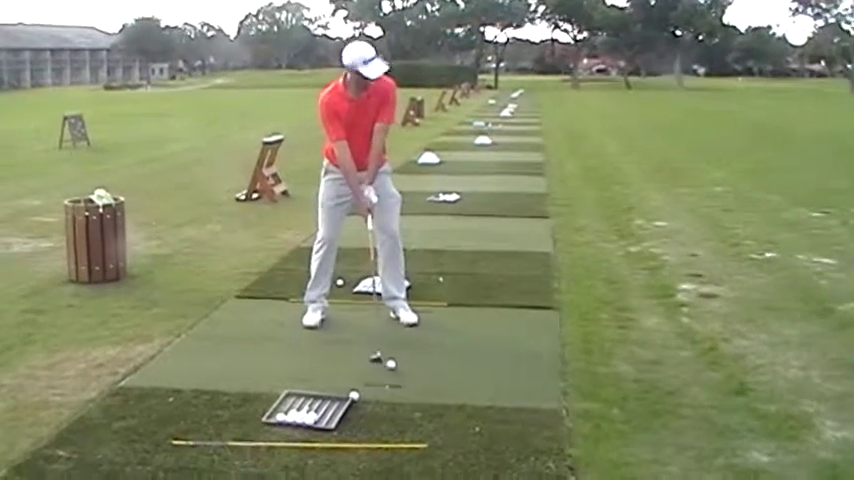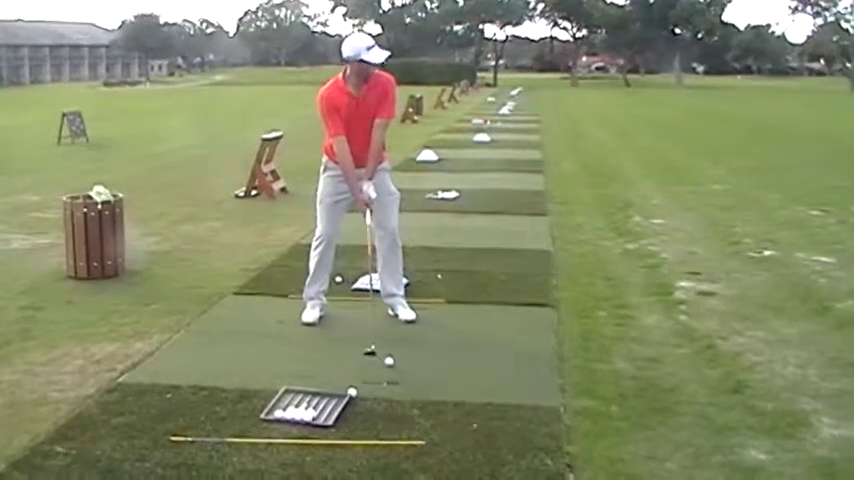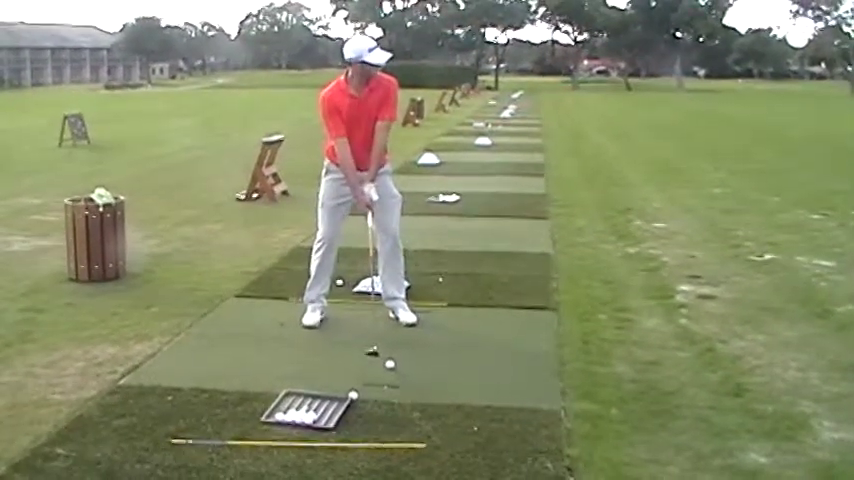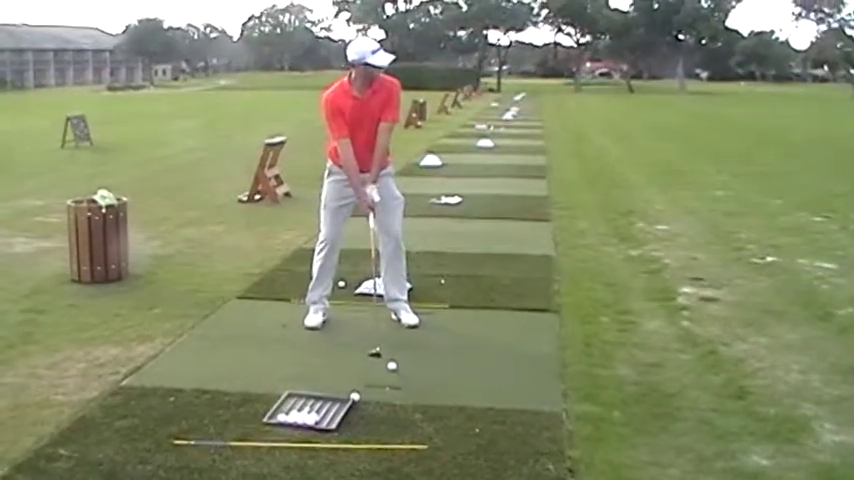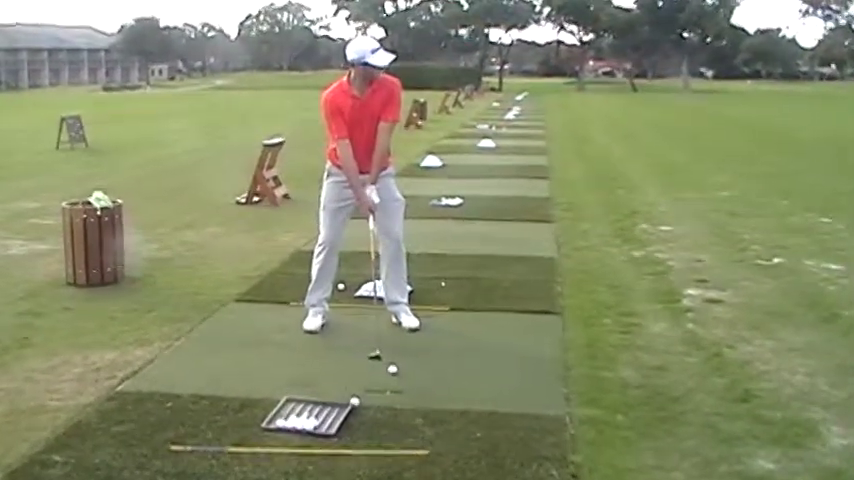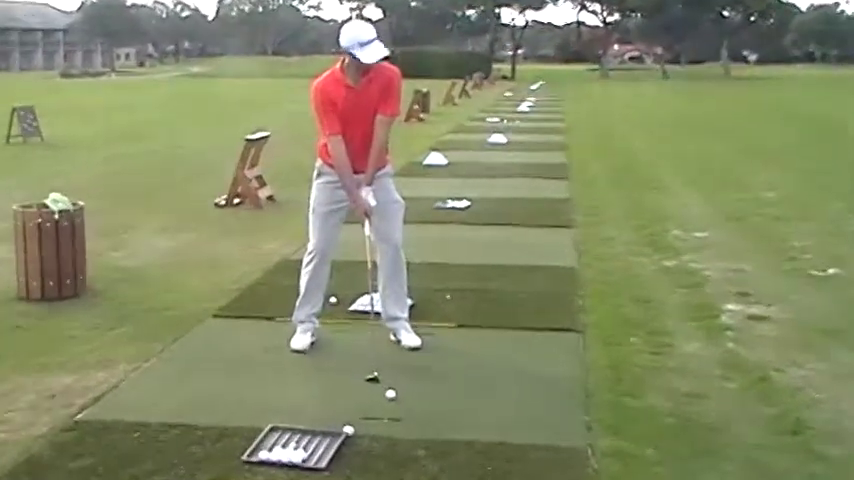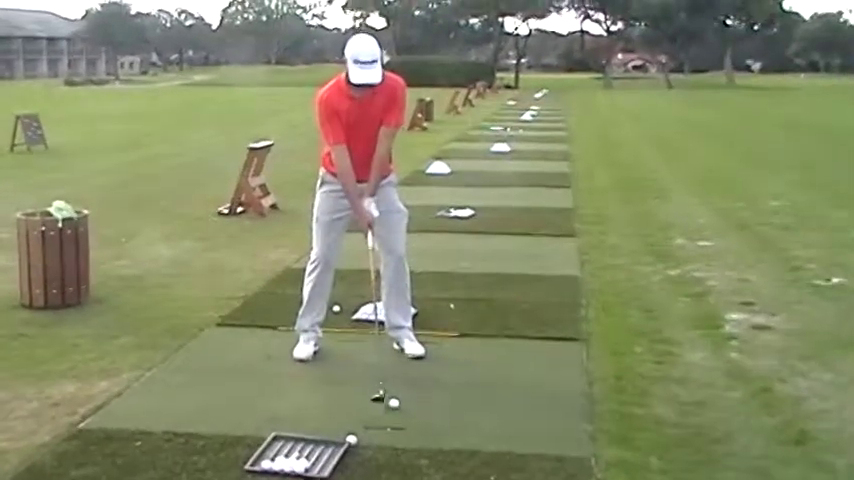
dt=0.3s
person 1, frame 1
left shoulder: (386, 88)
right shoulder: (329, 99)
left elbow: (379, 137)
right elbow: (341, 149)
left wrist: (369, 183)
right wrist: (358, 194)
left hip: (376, 171)
right hip: (338, 172)
left knee: (390, 235)
right knee: (327, 237)
left ankle: (397, 301)
right ankle: (315, 303)
person 1, frame 2
left shoulder: (385, 84)
right shoulder: (328, 95)
left elbow: (378, 133)
right elbow: (340, 144)
left wrist: (368, 178)
right wrist: (356, 190)
left hip: (375, 167)
right hip: (337, 169)
left knee: (389, 232)
right knee: (325, 234)
left ankle: (395, 299)
right ankle: (314, 300)
person 1, frame 3
left shoulder: (388, 86)
right shoulder: (330, 97)
left elbow: (381, 136)
right elbow: (341, 146)
left wrist: (370, 181)
right wrist: (357, 191)
left hip: (377, 171)
right hip: (339, 172)
left knee: (391, 235)
right knee: (326, 237)
left ankle: (396, 301)
right ankle: (315, 303)
person 1, frame 4
left shoulder: (390, 88)
right shoulder: (333, 98)
left elbow: (383, 137)
right elbow: (344, 147)
left wrist: (372, 182)
right wrist: (359, 191)
left hip: (380, 172)
right hip: (341, 173)
left knee: (393, 237)
right knee: (328, 238)
left ankle: (398, 303)
right ankle: (317, 305)
person 1, frame 5
left shoulder: (391, 88)
right shoulder: (332, 98)
left elbow: (383, 138)
right elbow: (343, 148)
left wrist: (372, 183)
right wrist: (359, 193)
left hip: (380, 173)
right hip: (341, 174)
left knee: (393, 239)
right knee: (328, 240)
left ankle: (399, 306)
right ankle: (316, 308)
person 1, frame 6
left shoulder: (390, 77)
right shoulder: (323, 88)
left elbow: (381, 133)
right elbow: (335, 145)
left wrist: (368, 184)
right wrist: (354, 195)
left hip: (377, 173)
right hip: (332, 174)
left knee: (392, 245)
right knee: (319, 249)
left ankle: (398, 322)
right ankle: (305, 324)
person 1, frame 7
left shoulder: (395, 88)
right shoulder: (327, 97)
left elbow: (384, 145)
right elbow: (339, 155)
left wrist: (370, 195)
right wrist: (357, 206)
left hip: (380, 181)
right hip: (336, 182)
left knee: (395, 255)
right knee: (322, 257)
left ankle: (401, 331)
right ankle: (308, 332)
